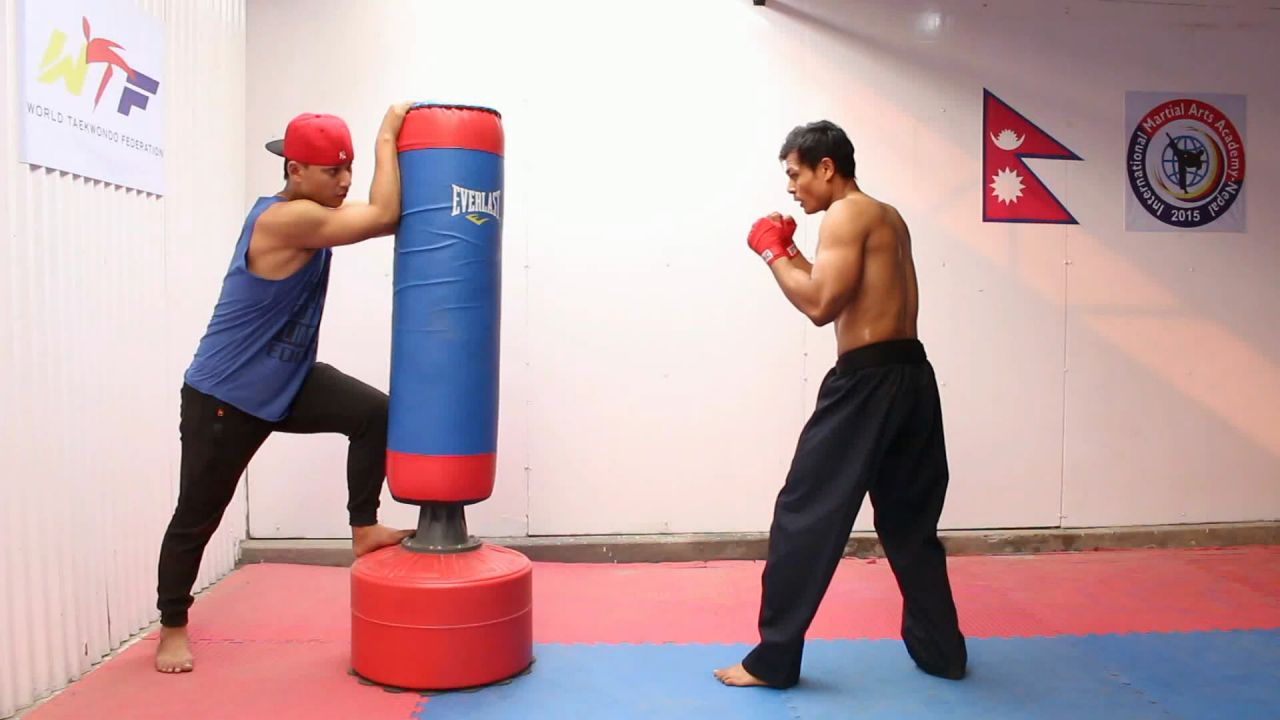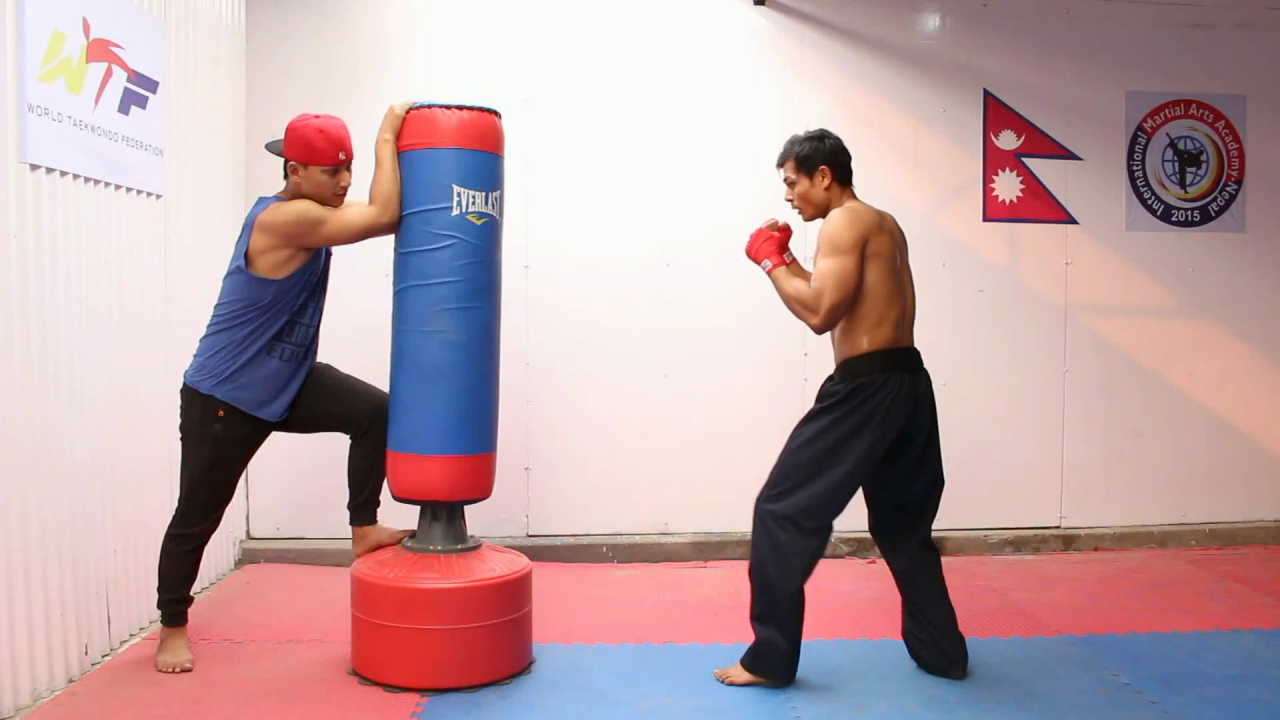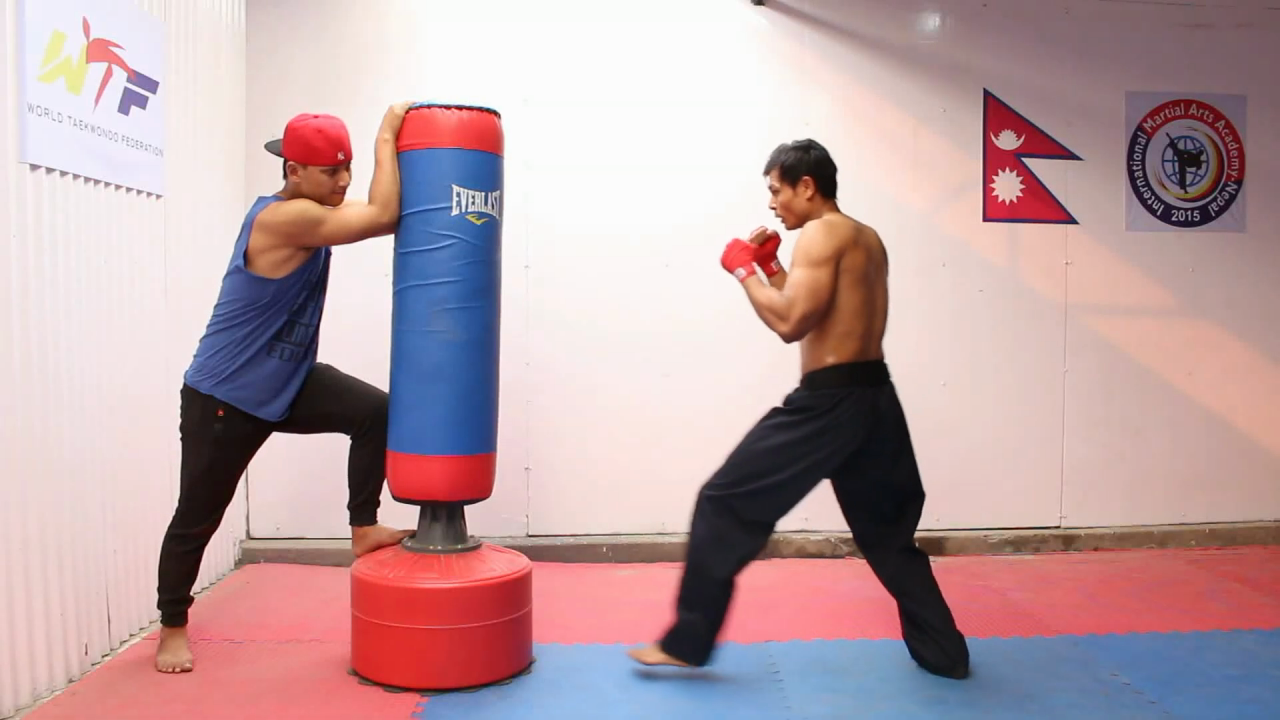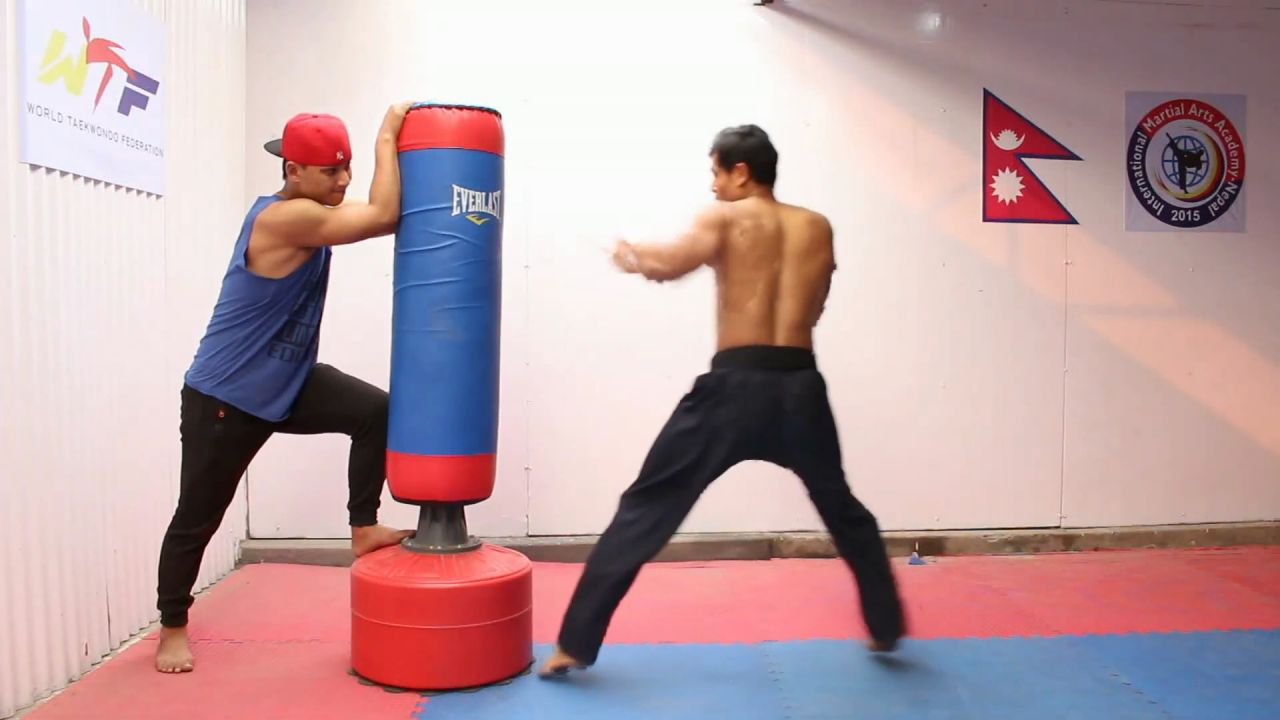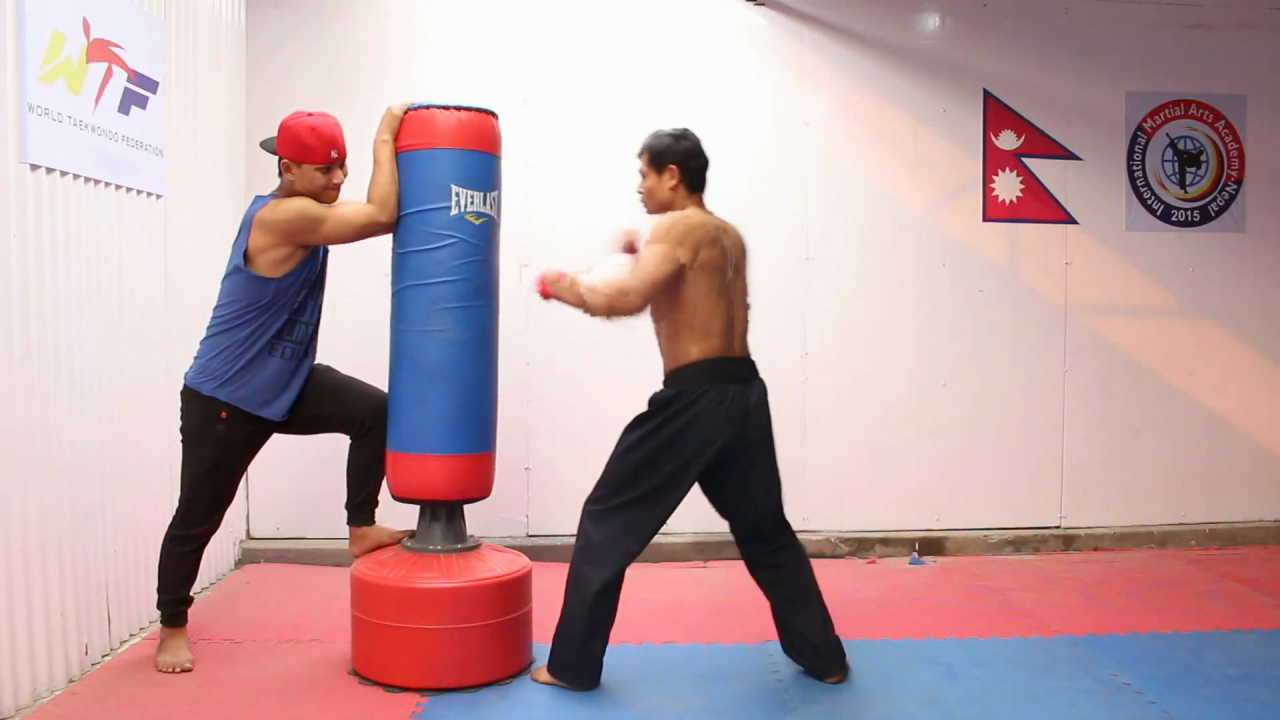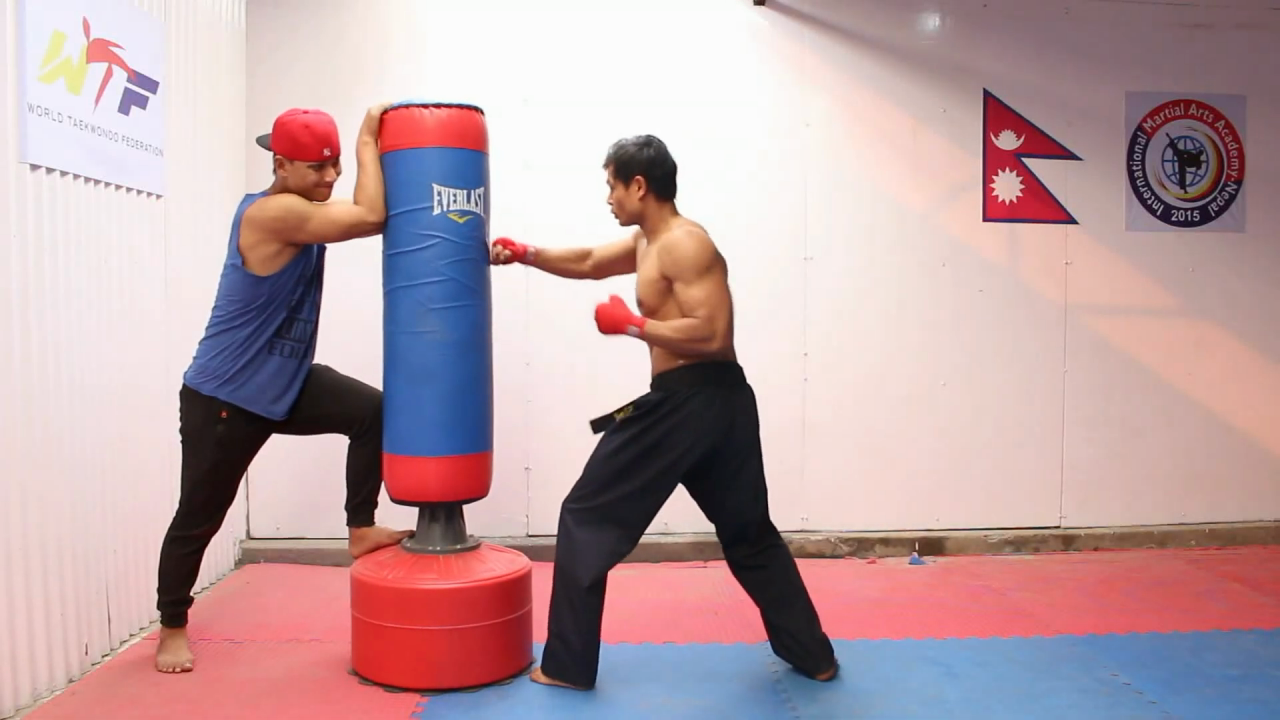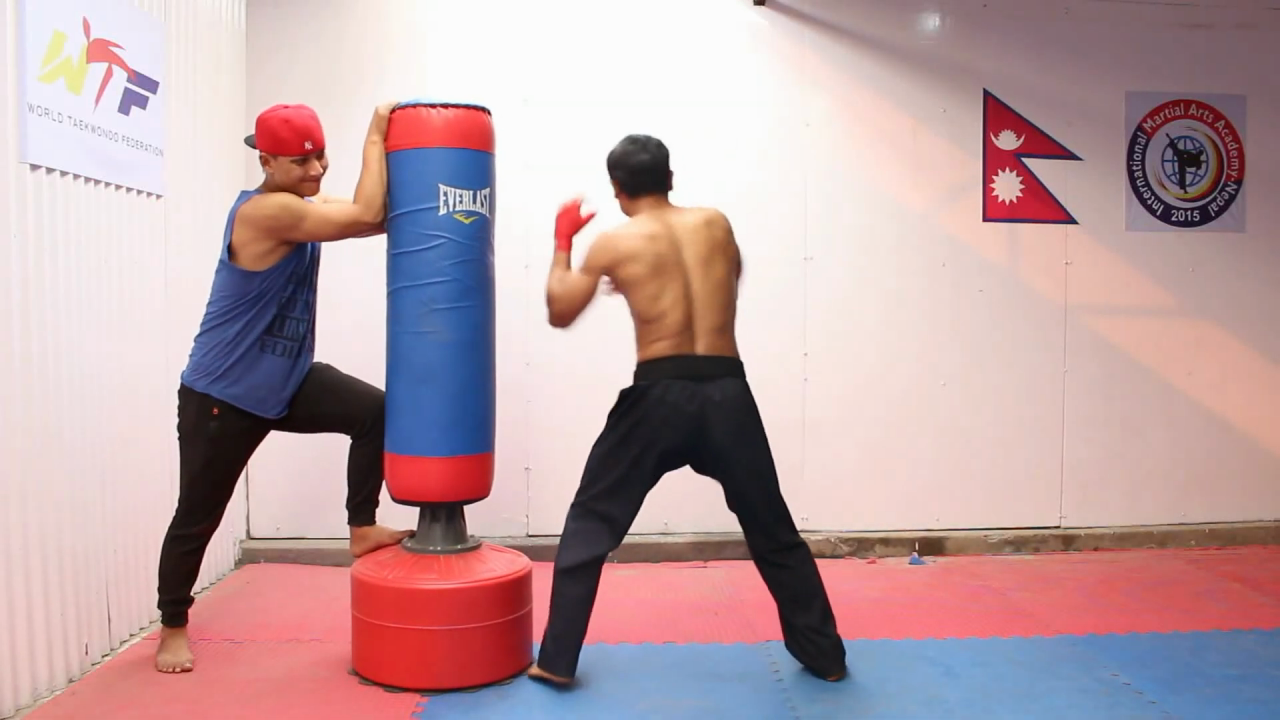
dt=0.7s
person 1, frame 1
left shoulder: (314, 212)
right shoulder: (284, 219)
left elbow: (385, 217)
right elbow: (381, 216)
right wrist: (389, 136)
left hip: (288, 382)
right hip: (223, 396)
left knee: (374, 412)
right knee: (198, 516)
left ankle: (363, 529)
right ankle: (173, 627)
person 1, frame 2
left shoulder: (313, 211)
right shoulder: (283, 219)
left elbow: (383, 215)
right elbow: (381, 217)
right wrist: (388, 135)
left hip: (288, 382)
right hip: (223, 395)
left knee: (375, 412)
right knee: (198, 516)
left ankle: (363, 529)
right ankle: (172, 627)
person 1, frame 3
left shoulder: (314, 211)
right shoulder: (282, 218)
left elbow: (382, 216)
right elbow: (381, 216)
right wrist: (388, 137)
left hip: (288, 382)
right hip: (224, 396)
left knee: (376, 411)
right knee: (198, 517)
left ankle: (363, 529)
right ankle: (172, 627)
person 1, frame 4
left shoulder: (314, 212)
right shoulder: (282, 218)
left elbow: (383, 215)
right elbow: (381, 216)
right wrist: (389, 136)
left hip: (289, 383)
right hip: (224, 396)
left knee: (376, 411)
right knee: (199, 517)
left ankle: (363, 529)
right ankle: (173, 628)
person 1, frame 5
left shoulder: (312, 210)
right shoulder: (280, 217)
left elbow: (379, 216)
right elbow: (379, 216)
right wrist: (386, 137)
left hip: (288, 383)
right hip: (223, 397)
left knee: (375, 411)
right knee: (198, 518)
left ankle: (360, 530)
right ankle: (172, 628)
person 1, frame 6
left shoulder: (306, 210)
right shoulder: (271, 214)
left elbow: (373, 217)
right elbow: (369, 218)
right wrist: (369, 140)
left hip: (288, 384)
right hip: (224, 396)
left knee: (373, 412)
right knee: (199, 518)
left ankle: (360, 530)
right ankle: (172, 628)
person 1, frame 7
left shoulder: (304, 204)
right shoulder: (265, 211)
left elbow: (375, 217)
right elbow: (365, 217)
right wrist: (375, 138)
left hip: (288, 380)
right hip: (222, 394)
left knee: (373, 411)
right knee: (198, 517)
left ankle: (361, 530)
right ankle: (173, 628)
person 2, frame 1
left shoulder: (846, 214)
right shoulder: (888, 217)
left elbow: (821, 306)
left wrist: (773, 253)
right wrist: (792, 252)
left hip: (869, 381)
right hip: (909, 377)
left knee: (805, 514)
right knee: (909, 519)
left ankle: (774, 659)
right ankle: (941, 649)
person 2, frame 2
left shoulder: (844, 222)
right shoulder: (885, 225)
left elbow: (820, 313)
left wrist: (769, 262)
right wrist: (786, 259)
left hip: (867, 388)
right hip: (906, 385)
left knee: (783, 511)
right knee: (905, 525)
left ankle: (770, 657)
right ankle: (942, 650)
person 2, frame 3
left shoulder: (820, 234)
right shoulder: (868, 239)
left elbow: (791, 323)
left wrist: (744, 270)
right wrist: (770, 267)
left hip: (829, 402)
right hip: (875, 399)
left knee: (724, 504)
right knee: (889, 532)
left ankle: (688, 642)
right ankle: (943, 651)
person 2, frame 4
left shoulder: (725, 219)
right shoulder: (817, 227)
left elbow: (660, 264)
left wrist: (622, 247)
left hip: (735, 385)
right hip: (799, 384)
left knee: (646, 507)
right knee: (841, 506)
left ankle: (577, 642)
right ankle: (885, 625)
person 2, frame 5
left shoulder: (675, 229)
right shoulder: (728, 235)
left elbow: (622, 300)
left wrist: (561, 284)
right wrist: (645, 255)
left hip: (693, 398)
right hip: (743, 394)
left knee: (607, 522)
right knee: (767, 531)
left ankle: (572, 665)
right ankle: (823, 656)
person 2, frame 6
left shoulder: (684, 244)
right shoulder: (650, 240)
left elbow: (711, 334)
right elbow: (590, 261)
left wrist: (629, 323)
right wrist: (526, 254)
left hip: (686, 402)
right hip: (725, 401)
left knee: (587, 520)
right knee: (751, 535)
left ankle: (567, 665)
right ankle: (813, 655)
person 2, frame 7
left shoulder: (616, 242)
right shoulder: (715, 224)
left elbow: (559, 314)
left wrist: (563, 241)
left hip: (659, 396)
right hip: (727, 392)
left knee: (591, 522)
right knee: (772, 529)
left ankle: (557, 659)
right ankle: (824, 654)
